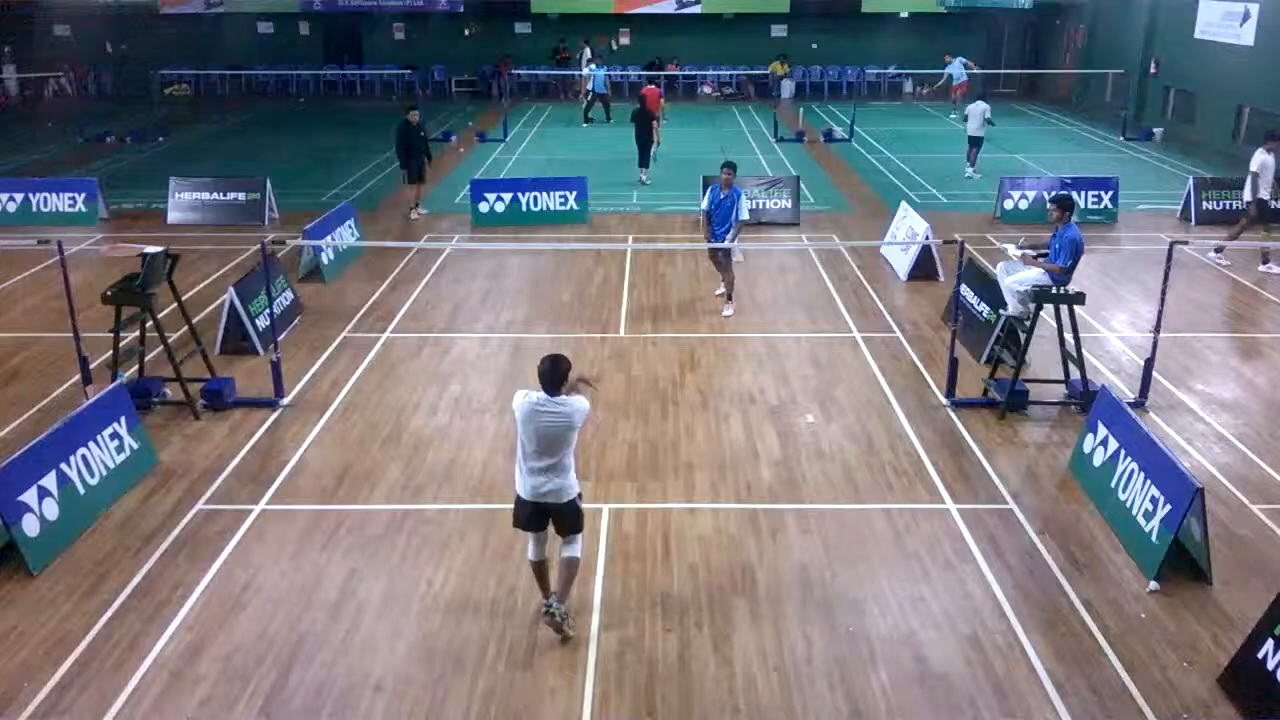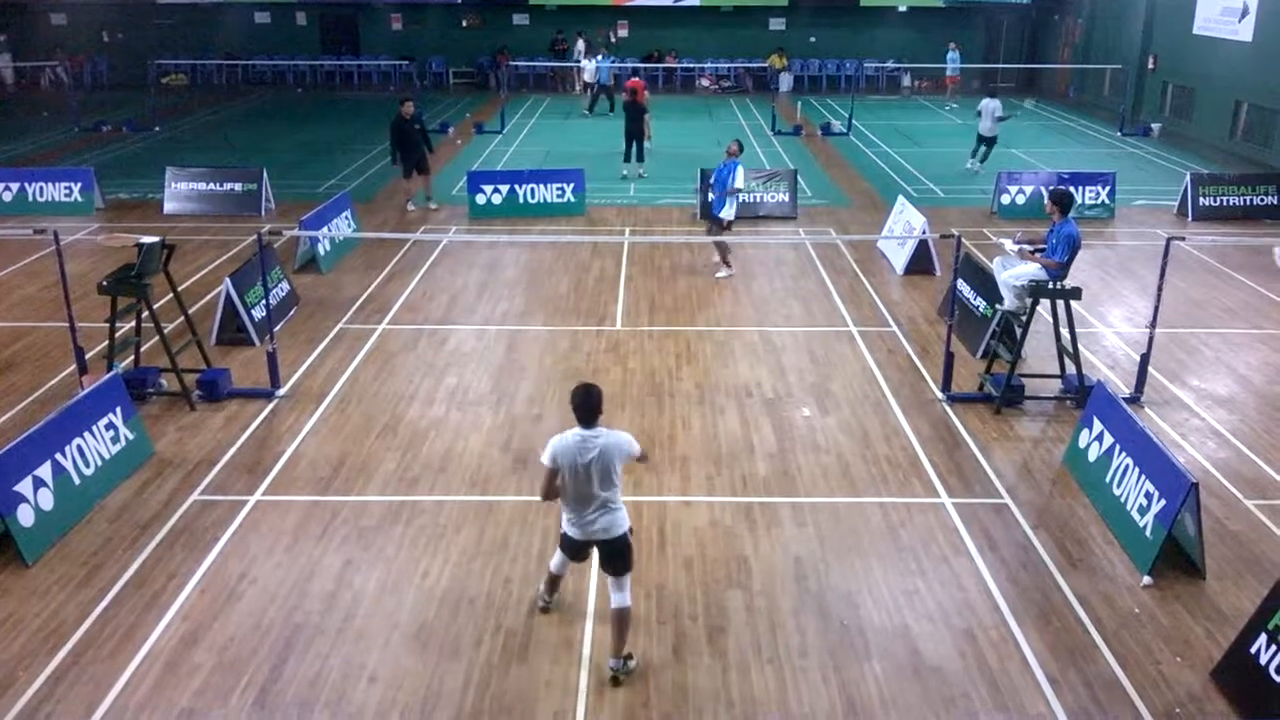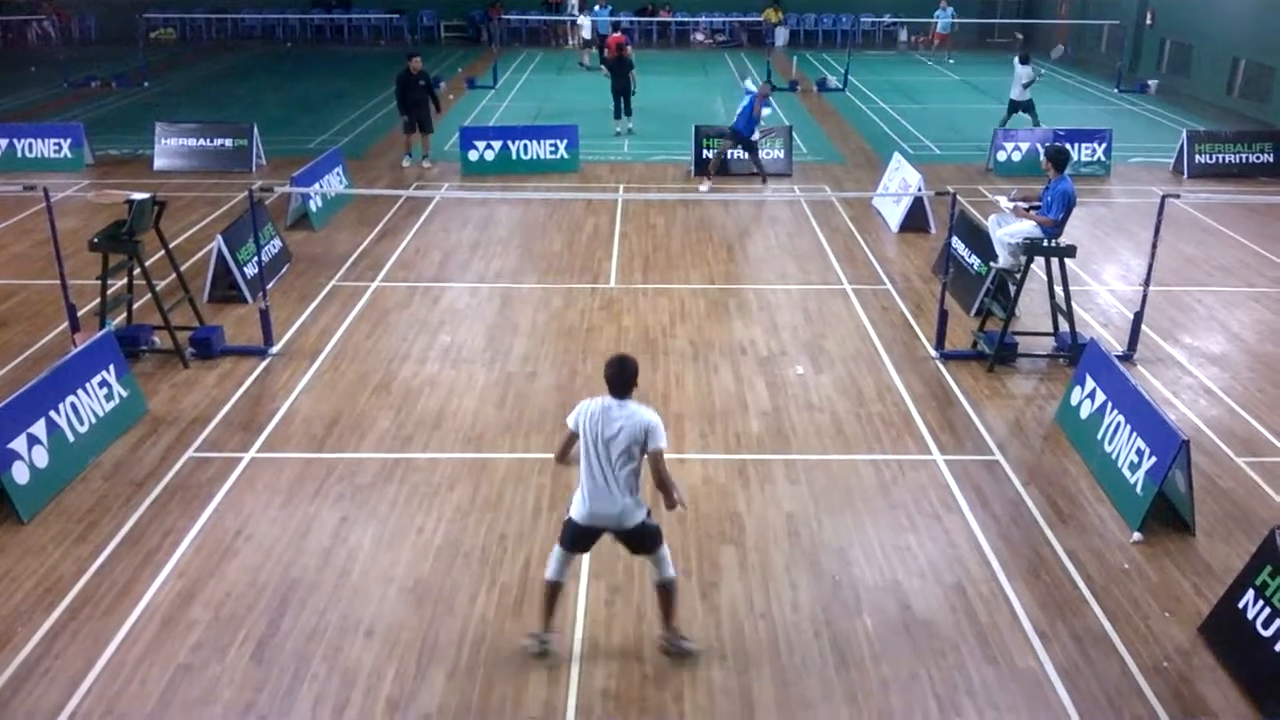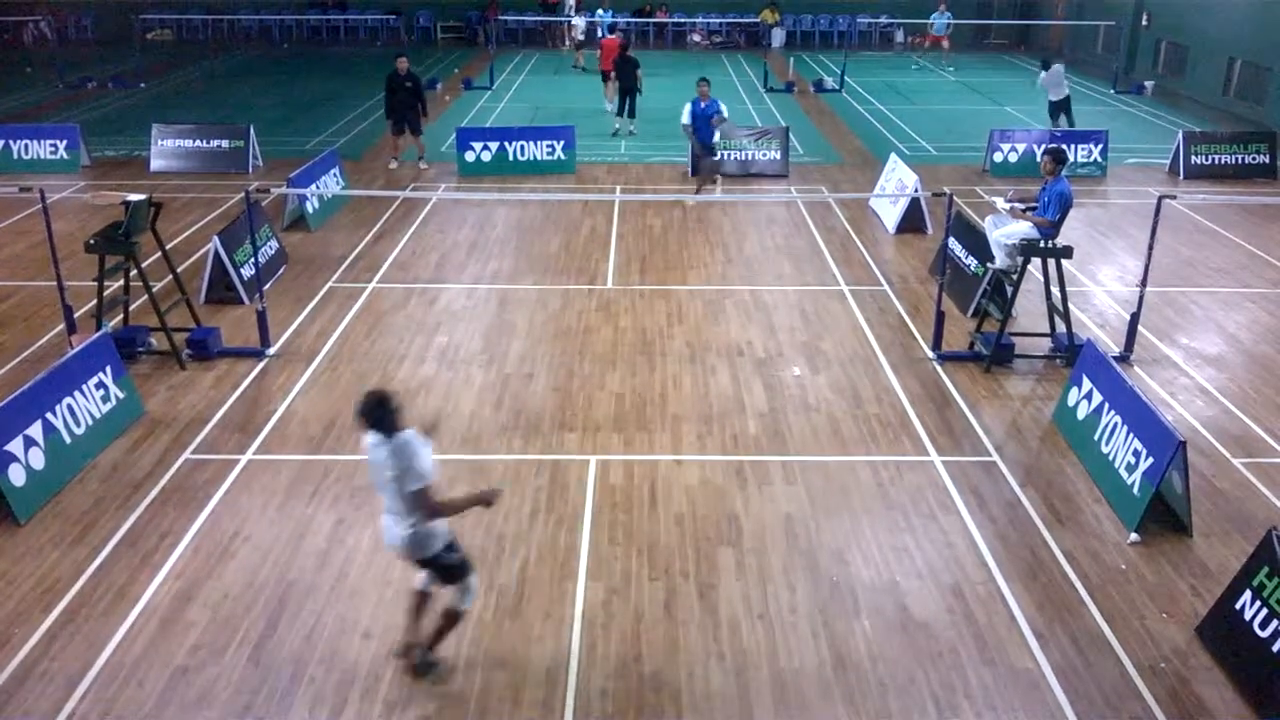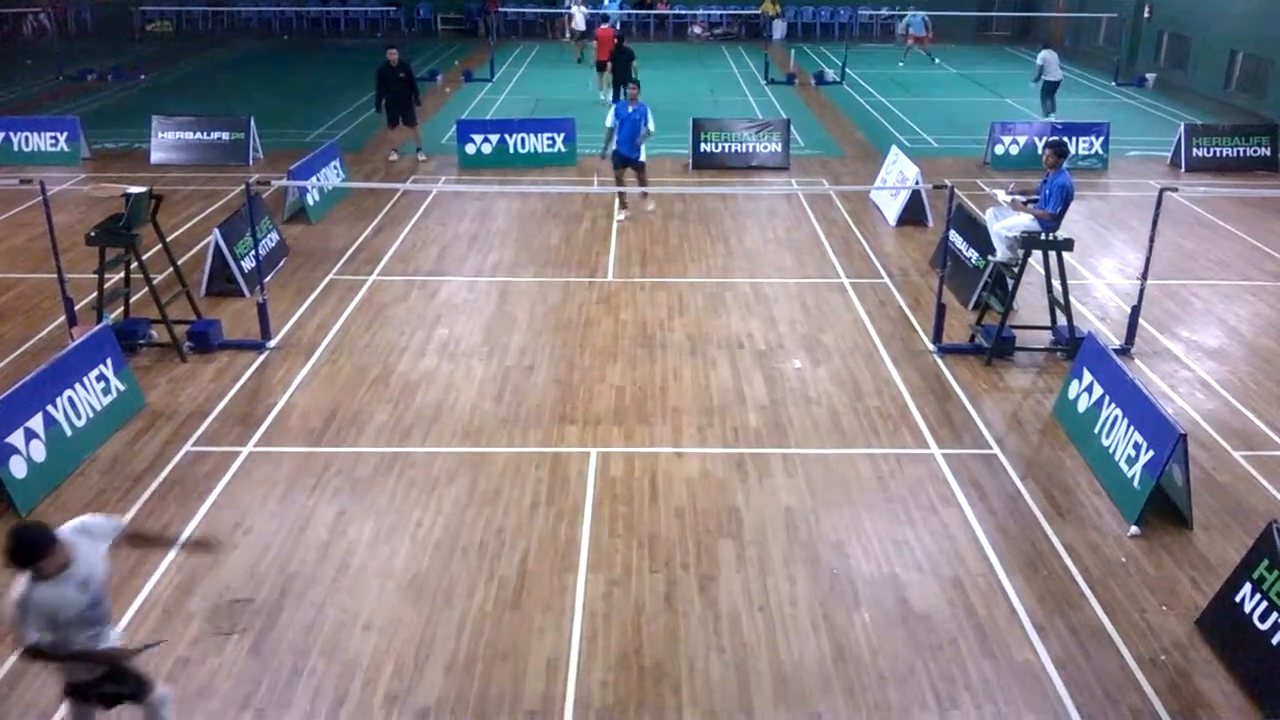
dt=0.7s
person 1, frame 1
left shoulder: (522, 402)
right shoulder: (577, 406)
left wrist: (550, 374)
right wrist: (567, 378)
left hip: (529, 491)
right hip: (563, 491)
left knee: (537, 546)
right knee: (571, 544)
left ankle: (548, 601)
right ankle: (560, 608)
person 1, frame 2
left shoulder: (559, 444)
right shoulder: (618, 441)
left elbow: (546, 494)
right elbow: (643, 457)
left hip: (576, 525)
right hip: (613, 526)
left knee: (562, 559)
right knee: (620, 591)
left ankle: (546, 597)
right ankle: (618, 660)
person 1, frame 3
left shoulder: (586, 409)
right shoulder: (648, 419)
left elbow: (561, 455)
right elbow: (659, 474)
left wrist: (570, 460)
right wrist: (672, 496)
left hip: (586, 512)
right hip: (628, 515)
left knee: (559, 563)
right knee: (662, 563)
left ankle: (543, 635)
right ankle: (671, 636)
person 1, frame 4
left shoulder: (372, 439)
right shoulder: (411, 448)
right elbow: (430, 509)
right wrist: (478, 499)
left hip: (396, 533)
right hip: (425, 537)
left knee: (430, 573)
right knee: (467, 590)
left ankle: (411, 640)
right ankle: (422, 653)
person 1, frame 5
left shoulder: (84, 528)
right shoulder: (28, 598)
left elbow: (131, 536)
right elbow: (30, 650)
left wrist: (183, 544)
right wrist: (95, 657)
left hip: (102, 644)
right hip: (89, 668)
right knee: (158, 699)
